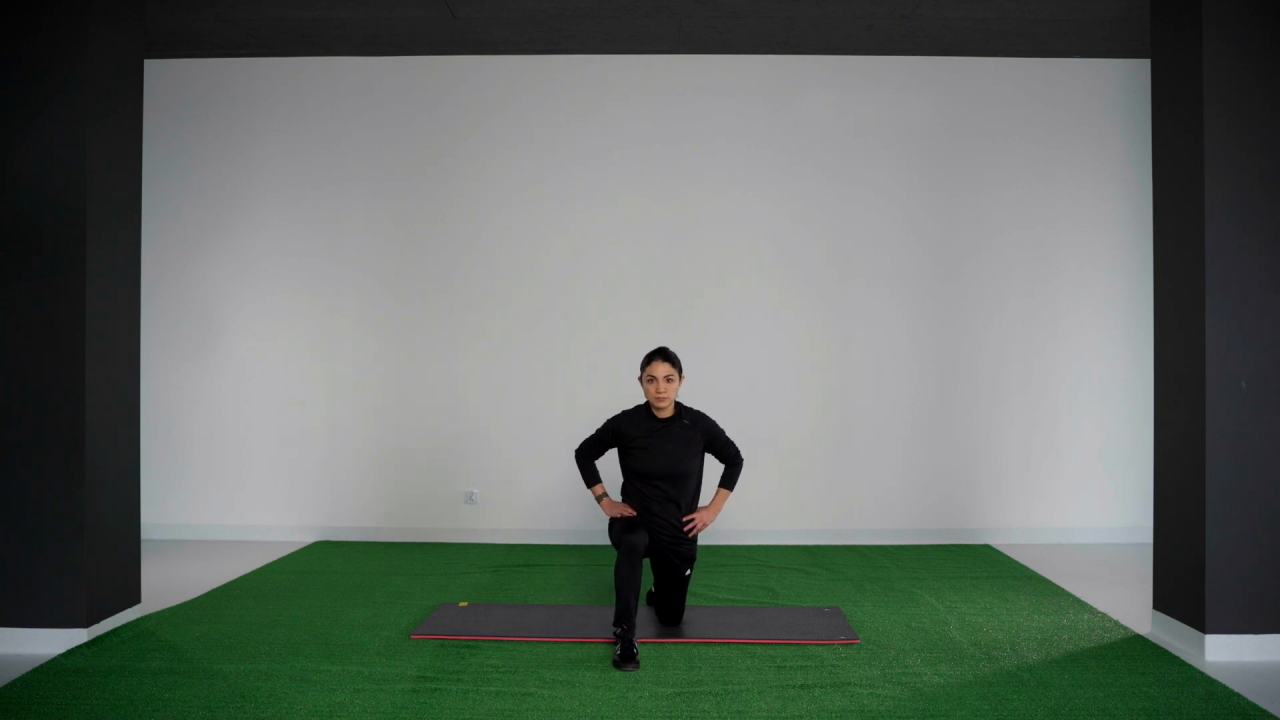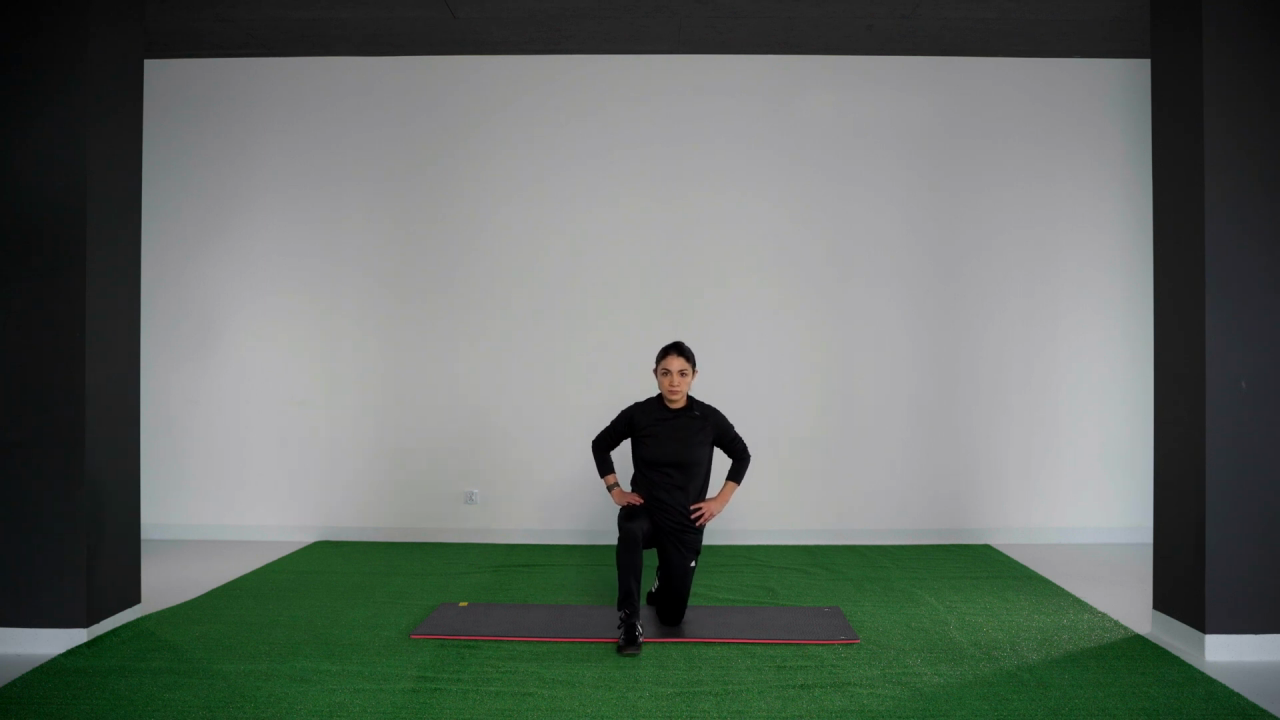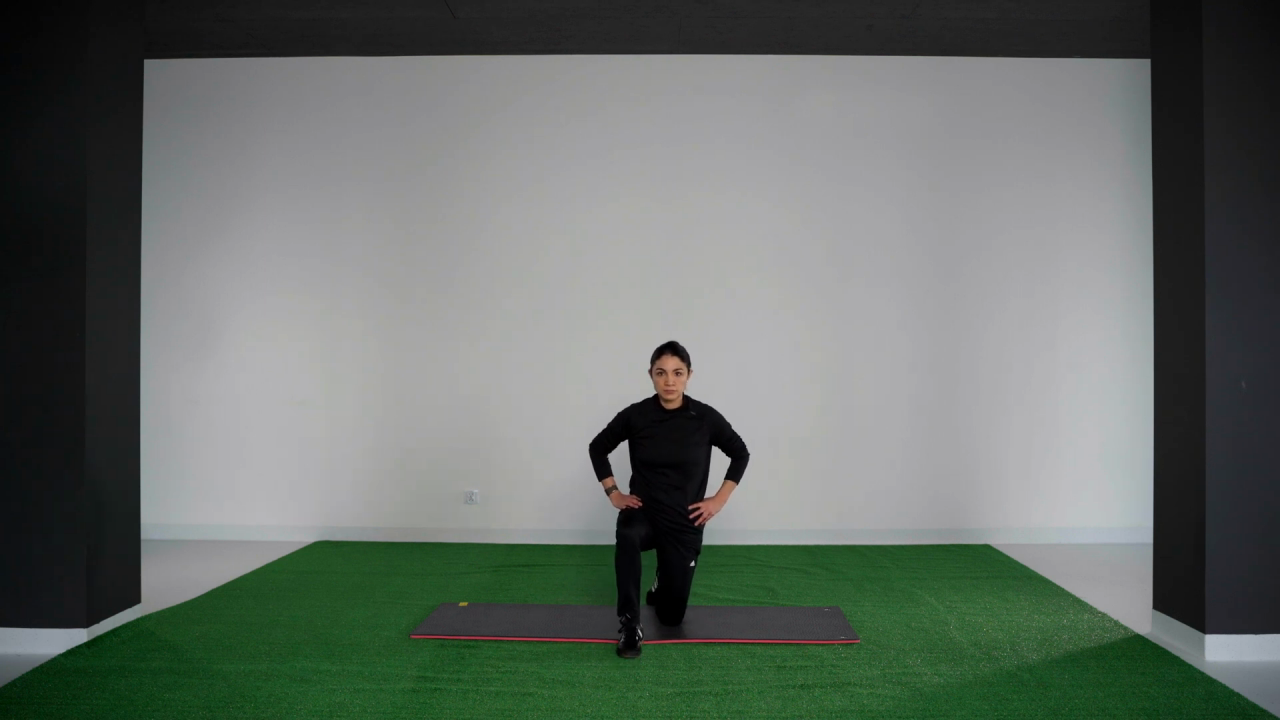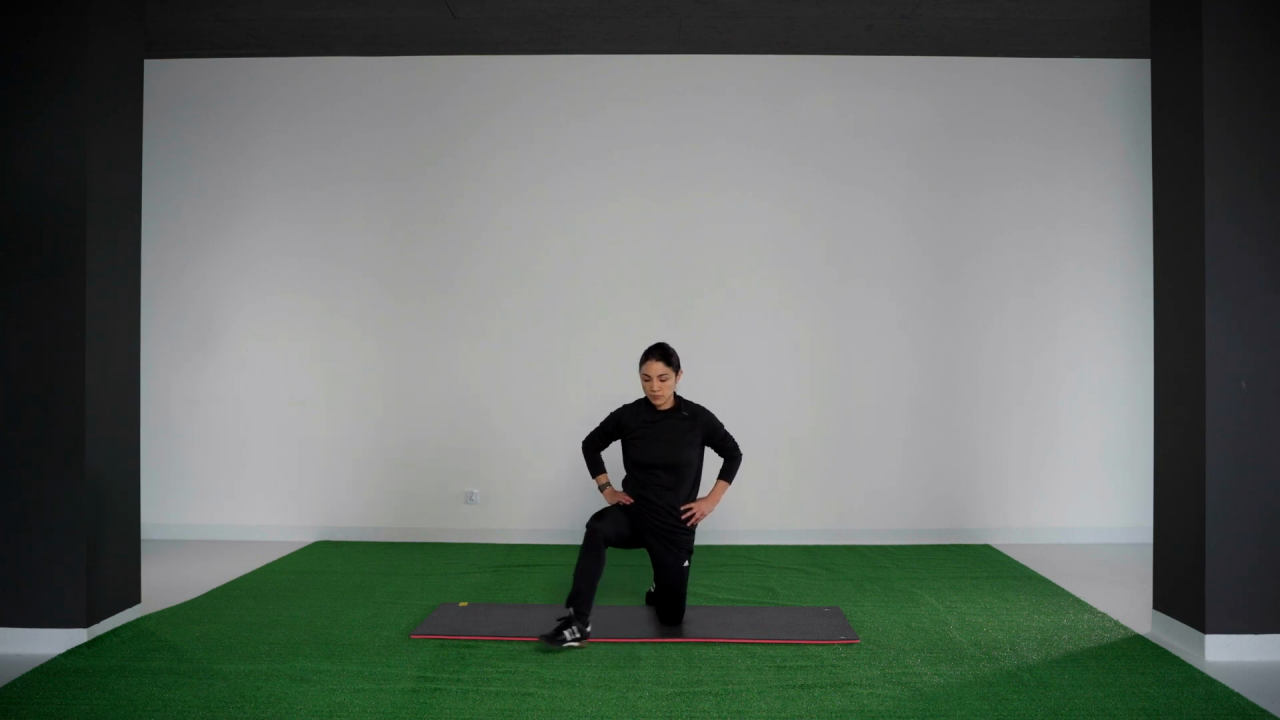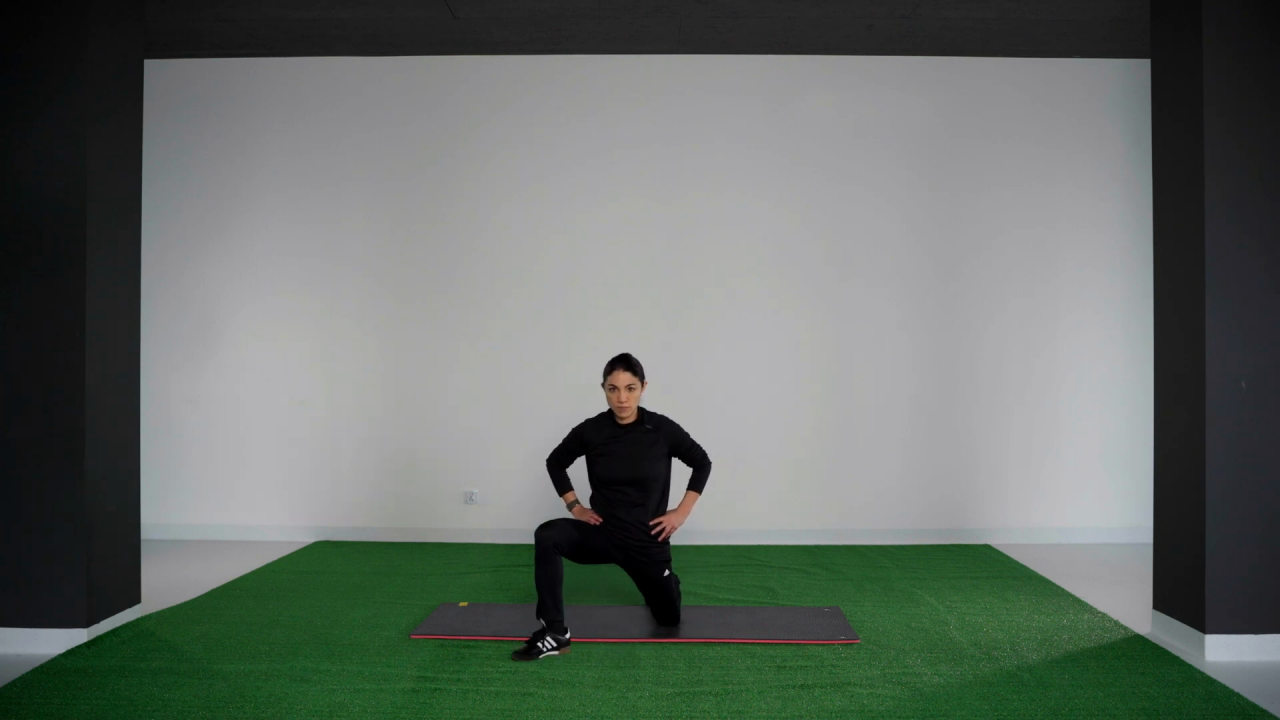
dt=0.4s
person 1, frame 1
left shoulder: (698, 425)
right shoulder: (626, 423)
left elbow: (734, 460)
right elbow: (584, 453)
left wrist: (714, 508)
right wrist: (605, 501)
left hip: (679, 530)
right hip: (634, 521)
left knee: (671, 617)
right knee: (633, 542)
left ankle: (659, 588)
right ankle: (624, 634)
person 1, frame 2
left shoulder: (709, 418)
right shoulder: (639, 414)
left elbow: (741, 455)
right elbow: (600, 445)
left wrist: (721, 500)
right wrist: (615, 490)
left hip: (685, 522)
right hip: (643, 510)
left knee: (671, 615)
right knee: (631, 530)
left ankle: (662, 583)
right ankle: (629, 621)
person 1, frame 3
left shoulder: (705, 417)
right shoulder: (635, 415)
left elbow: (740, 453)
right elbow: (598, 448)
left wrist: (720, 499)
right wrist: (613, 493)
left hip: (685, 522)
right hip: (643, 512)
left knee: (671, 616)
right knee: (628, 535)
left ankle: (663, 582)
right ankle: (630, 624)
person 1, frame 4
left shoulder: (697, 418)
right shoulder: (628, 416)
left elbow: (733, 454)
right elbow: (590, 445)
left wrist: (712, 500)
right wrist: (606, 489)
left hip: (674, 525)
right hip: (632, 513)
left knee: (671, 616)
right knee: (598, 528)
left ankle: (661, 583)
right ankle: (577, 624)
person 1, frame 5
left shoulder: (662, 429)
right shoulder: (590, 430)
left elbow: (702, 463)
right elbow: (555, 462)
left wrist: (682, 511)
right wrist: (574, 506)
left hip: (647, 538)
right hip: (602, 532)
left knee: (669, 619)
right knee: (547, 535)
left ankle: (665, 580)
right ankle: (554, 633)
